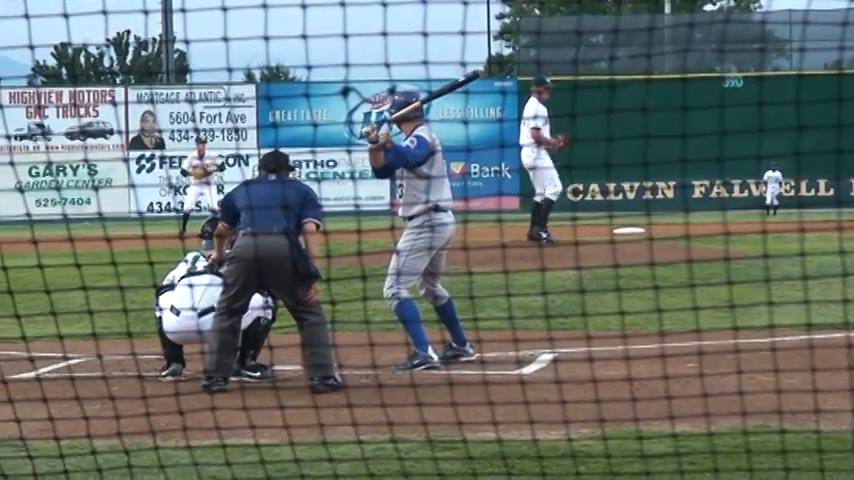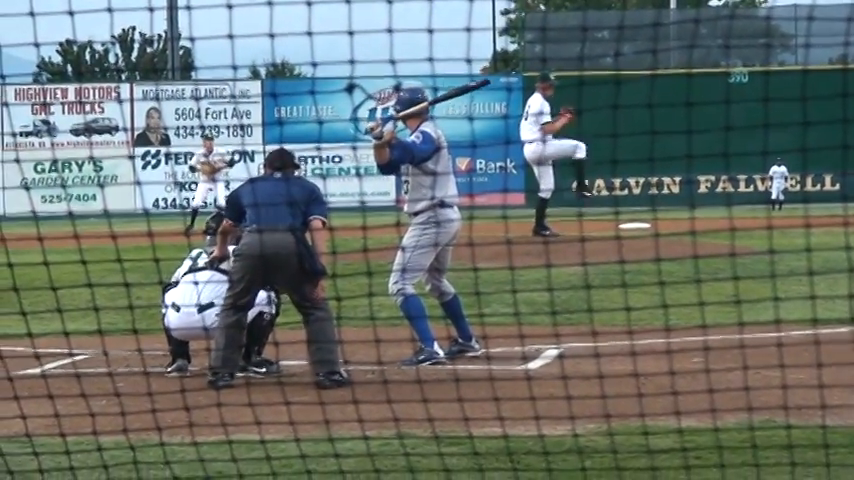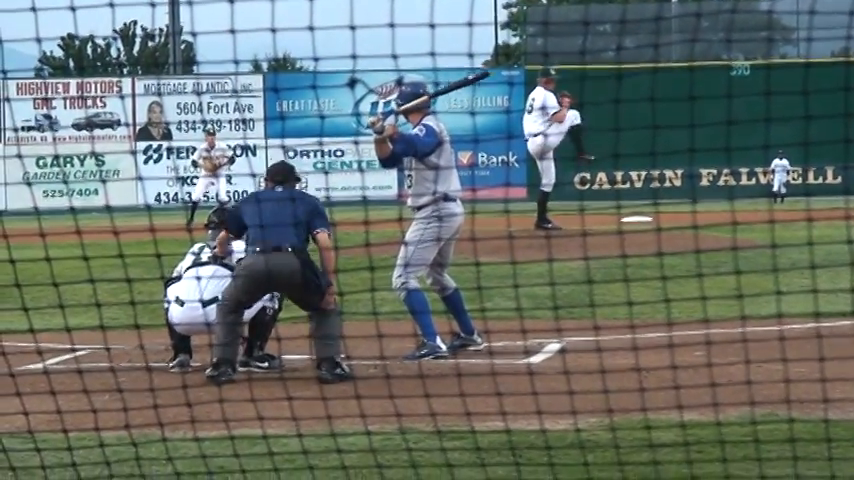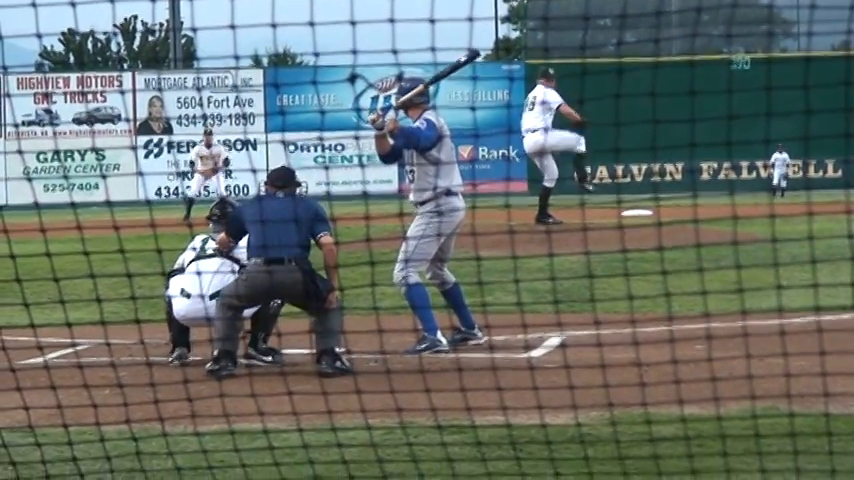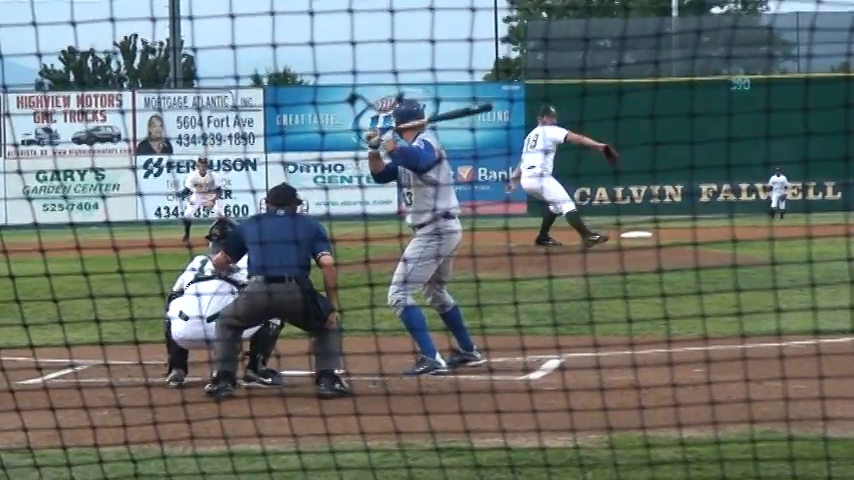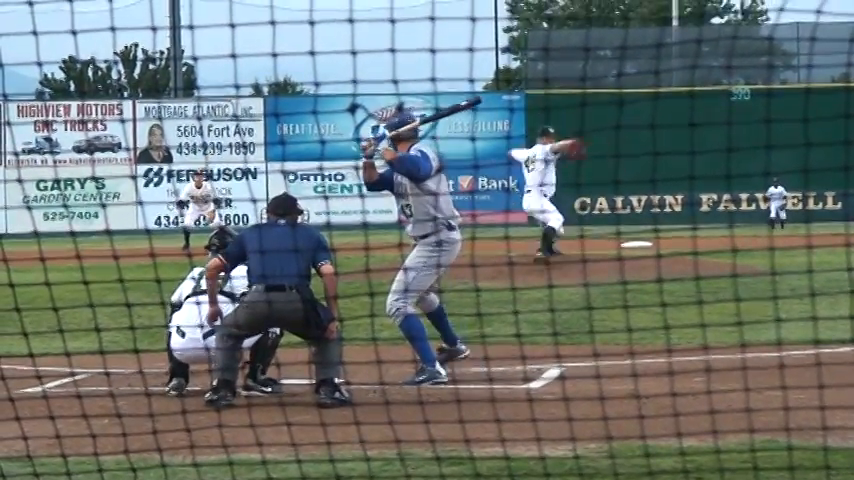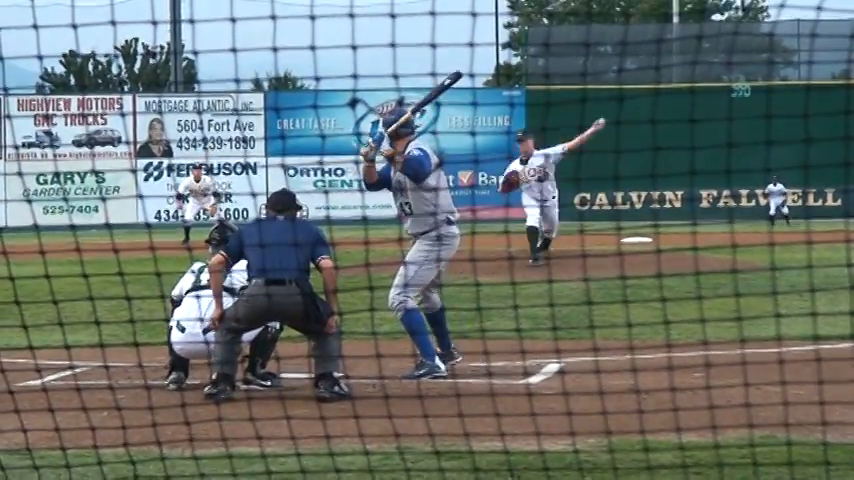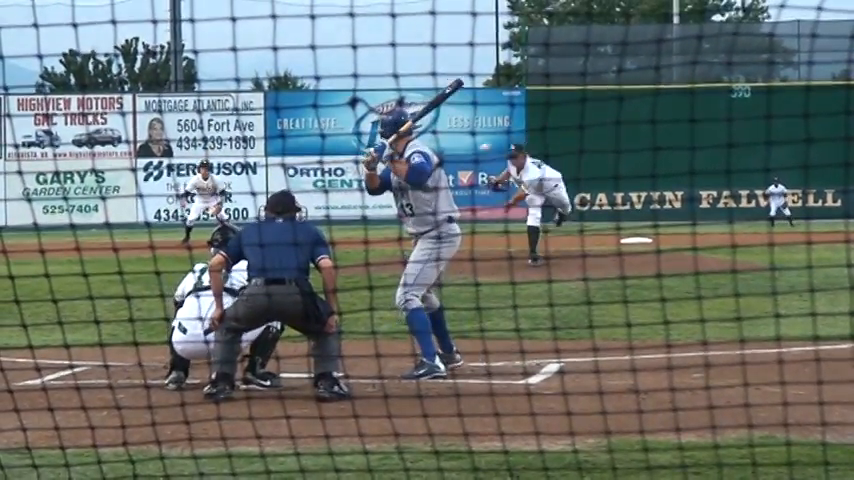
dt=0.2s
person 1, frame 1
left shoulder: (421, 137)
right shoulder: (414, 140)
left elbow: (401, 159)
right elbow: (382, 169)
left wrist: (384, 136)
right wrist: (374, 143)
left hip: (426, 223)
right hip: (438, 222)
left knee: (395, 288)
right knee: (430, 285)
left ankle: (424, 353)
right ankle: (461, 346)
person 1, frame 2
left shoulder: (427, 133)
right shoulder: (420, 136)
left elbow: (408, 154)
right elbow: (387, 166)
left wrist: (389, 134)
right wrist: (379, 139)
left hip: (431, 219)
right hip: (444, 218)
left knee: (400, 284)
right knee: (436, 281)
left ankle: (430, 349)
right ankle: (467, 341)
person 1, frame 3
left shoulder: (429, 127)
right shoulder: (422, 130)
left elbow: (411, 146)
right elbow: (388, 159)
left wrist: (391, 130)
right wrist: (379, 134)
left hip: (434, 214)
right hip: (447, 212)
left knee: (404, 278)
right knee: (437, 275)
left ankle: (432, 343)
right ankle: (469, 335)
person 1, frame 4
left shoulder: (429, 122)
right shoulder: (421, 126)
left elbow: (412, 139)
right elbow: (388, 155)
left wrist: (392, 125)
right wrist: (380, 130)
left hip: (436, 209)
right hip: (448, 207)
left knee: (405, 273)
right knee: (437, 269)
left ankle: (433, 337)
right ankle: (469, 329)
person 1, frame 5
left shoulder: (425, 143)
right shoulder: (414, 148)
left elbow: (412, 158)
right elbow: (380, 175)
left wrist: (391, 145)
right wrist: (374, 149)
left hip: (434, 232)
right hip: (443, 230)
left knee: (399, 295)
right knee: (436, 292)
left ankle: (432, 359)
right ankle: (468, 350)
person 1, frame 6
left shoulder: (421, 155)
right shoulder: (403, 161)
left elbow: (411, 167)
right elbow: (373, 183)
left wrist: (387, 154)
right wrist: (368, 158)
left hip: (435, 241)
right hip: (438, 240)
left knee: (398, 304)
right knee: (422, 294)
left ankle: (432, 368)
right ankle: (453, 345)
person 1, frame 7
left shoulder: (418, 152)
right shoulder: (396, 161)
left elbow: (416, 169)
right elbow: (373, 183)
left wrist: (391, 155)
right wrist: (369, 161)
left hip: (436, 236)
right hip: (432, 236)
left knee: (400, 298)
right knee: (426, 292)
left ankle: (431, 363)
right ankle: (446, 350)
person 1, frame 8
left shoulder: (418, 153)
right shoulder: (398, 159)
left elbow: (418, 177)
right elbow: (375, 188)
left wrist: (392, 162)
right wrist: (371, 168)
left hip: (438, 235)
right hip: (431, 235)
left knee: (407, 297)
right knee: (423, 293)
left ankle: (431, 363)
right ankle: (448, 352)
person 2, frame 1
left shoulder: (241, 190)
right shoulder: (302, 190)
left elbow: (221, 231)
right elbow: (310, 231)
left wrist: (218, 254)
right wrist: (312, 275)
left hip: (245, 247)
right hip: (283, 248)
left knee: (226, 312)
right knee: (310, 311)
left ankle: (215, 377)
right ankle: (323, 376)
person 2, frame 2
left shoulder: (247, 187)
right shoulder: (307, 187)
left elbow: (226, 228)
right elbow: (317, 228)
left wrist: (221, 251)
right wrist: (319, 272)
left hip: (251, 244)
right hip: (290, 245)
left knee: (233, 308)
right knee: (316, 308)
left ankle: (221, 372)
right ankle: (328, 372)
person 2, frame 3
left shoulder: (249, 201)
right shoulder: (309, 201)
left elbow: (223, 239)
right elbow: (324, 243)
left wrist: (221, 252)
right wrist: (330, 284)
left hip: (255, 263)
right hip: (293, 263)
left knee: (228, 307)
right knee: (325, 306)
left ankle: (223, 366)
right ankle: (329, 365)
person 2, frame 4
left shoulder: (249, 206)
right shoulder: (310, 206)
left elbow: (222, 243)
right elbow: (328, 245)
left wrist: (228, 248)
right wrist: (333, 287)
left hip: (256, 275)
right hip: (296, 275)
left knee: (226, 302)
right knee: (329, 304)
left ankle: (223, 360)
right ankle: (329, 358)
person 2, frame 5
left shoulder: (249, 225)
right shoulder: (311, 225)
left elbow: (219, 263)
right elbow: (328, 264)
left wrist: (232, 270)
right wrist: (333, 307)
left hip: (257, 293)
right hip: (296, 294)
left knee: (226, 322)
right knee: (329, 324)
left ankle: (222, 381)
right ankle: (328, 380)
person 2, frame 6
left shoulder: (250, 233)
right shoulder: (311, 234)
left elbow: (212, 267)
right elbow: (328, 273)
left wrist: (213, 305)
right wrist: (334, 316)
left hip: (257, 302)
right hip: (297, 302)
left knee: (226, 332)
right knee: (329, 334)
left ankle: (222, 389)
right ankle: (328, 389)
person 2, frame 7
left shoulder: (249, 229)
right shoulder: (309, 229)
left elbow: (216, 263)
right elbow: (328, 267)
left wrist: (218, 307)
right wrist: (334, 310)
left hip: (257, 295)
right hip: (296, 296)
left knee: (226, 326)
right knee: (328, 328)
left ankle: (221, 384)
right ankle: (328, 383)
person 2, frame 8
left shoulder: (248, 231)
right shoulder: (309, 230)
left elbow: (215, 264)
right elbow: (327, 267)
left wrist: (218, 307)
right wrist: (333, 310)
left hip: (256, 295)
right hip: (296, 295)
left knee: (226, 326)
right knee: (328, 328)
left ankle: (221, 383)
right ankle: (327, 383)
person 3, frame 1
left shoulder: (189, 258)
left elbow: (165, 286)
left hip: (174, 329)
left knee: (164, 297)
right knee: (265, 302)
left ankle: (173, 364)
right ankle: (245, 364)
person 3, frame 2
left shoulder: (193, 255)
left elbow: (173, 284)
left hip: (178, 324)
right hip: (216, 322)
left knee: (170, 292)
right knee: (268, 297)
left ankle: (179, 360)
right ankle: (251, 360)
person 3, frame 3
left shoulder: (195, 249)
right shoulder: (241, 247)
left elbow: (176, 278)
left hip: (181, 319)
left knee: (173, 287)
right knee: (271, 293)
left ankle: (181, 355)
right ankle: (253, 355)
person 3, frame 4
left shoulder: (197, 241)
right shoulder: (245, 240)
left elbow: (177, 270)
left hip: (185, 311)
left knee: (174, 281)
left ankle: (179, 348)
right ankle: (257, 347)
person 3, frame 5
left shoulder: (197, 261)
right shoulder: (245, 261)
left elbow: (176, 293)
left hip: (184, 335)
left knee: (175, 301)
left ankle: (176, 370)
right ankle: (256, 369)
person 3, frame 6
left shoulder: (195, 273)
right shoulder: (244, 272)
left elbow: (174, 304)
left hip: (183, 349)
left knee: (176, 316)
left ankle: (177, 379)
right ankle: (255, 379)
person 3, frame 7
left shoulder: (195, 268)
right shoulder: (244, 266)
left elbow: (175, 298)
left knee: (178, 312)
left ankle: (177, 373)
right ankle: (255, 373)
person 3, frame 8
left shoulder: (197, 269)
right shoulder: (245, 267)
left elbow: (178, 299)
left hip: (184, 345)
left knee: (180, 315)
left ankle: (177, 372)
right ankle: (254, 372)
person 4, frame 1
left shoulder: (534, 105)
right shoulder: (536, 106)
right elbow: (535, 135)
left wrist: (553, 141)
right wrist: (554, 143)
left hip: (532, 153)
right hip: (536, 153)
left knee: (542, 192)
right knee: (554, 189)
left ankle: (535, 230)
right ankle: (539, 227)
person 4, frame 2
left shoulder: (533, 100)
right shoulder: (541, 103)
right elbow: (548, 130)
left wrist: (560, 118)
right wrist: (564, 120)
left hip: (532, 149)
right hip: (540, 147)
left knee: (546, 187)
right knee: (579, 147)
left ankle: (539, 226)
right ankle: (581, 187)
person 4, frame 3
left shoulder: (534, 95)
right shoulder: (546, 95)
right elbow: (559, 119)
left wrist: (560, 105)
right wrist: (566, 107)
left hip: (534, 144)
right hip: (543, 140)
left knee: (548, 181)
right knee: (573, 116)
left ankle: (541, 219)
right ankle: (581, 153)
person 4, frame 4
left shoulder: (532, 95)
right shoulder: (548, 92)
right elbow: (566, 111)
right wrist: (579, 119)
left hip: (529, 143)
right hip: (541, 138)
left knee: (551, 176)
right knee: (578, 140)
left ankle: (542, 214)
right ankle: (582, 179)
person 4, frame 5
left shoulder: (531, 136)
right shoulder: (550, 131)
left elbow: (522, 163)
right elbow: (575, 138)
left wrist: (513, 179)
right wrist: (599, 145)
left hip: (526, 179)
right hip: (539, 177)
left knee: (557, 203)
right knee: (566, 204)
left ankle: (543, 237)
right ankle: (586, 235)
person 4, frame 6
left shoulder: (526, 153)
right shoulder: (545, 150)
left elbow: (513, 152)
right elbow: (556, 147)
right wrist: (572, 144)
left hip: (533, 198)
right hip: (537, 199)
left knee: (553, 224)
right knee: (556, 219)
left ankle: (545, 249)
right ankle: (544, 251)
person 4, frame 7
left shoulder: (545, 154)
right shoulder: (514, 166)
left elbow: (571, 145)
right elbow: (503, 188)
left wrist: (592, 130)
right wrist: (508, 183)
left hip: (548, 199)
right hip: (530, 198)
left knee: (550, 231)
right knee: (533, 222)
left ankle: (543, 247)
right ankle: (534, 254)
person 4, frame 8
left shoulder: (532, 173)
right shoulder: (512, 163)
left elbow: (522, 195)
left wrist: (511, 203)
right wrist: (498, 180)
left hip: (552, 186)
right hip: (535, 192)
left knee: (565, 206)
right knee: (533, 218)
left ankle: (561, 213)
right ankle: (533, 254)
